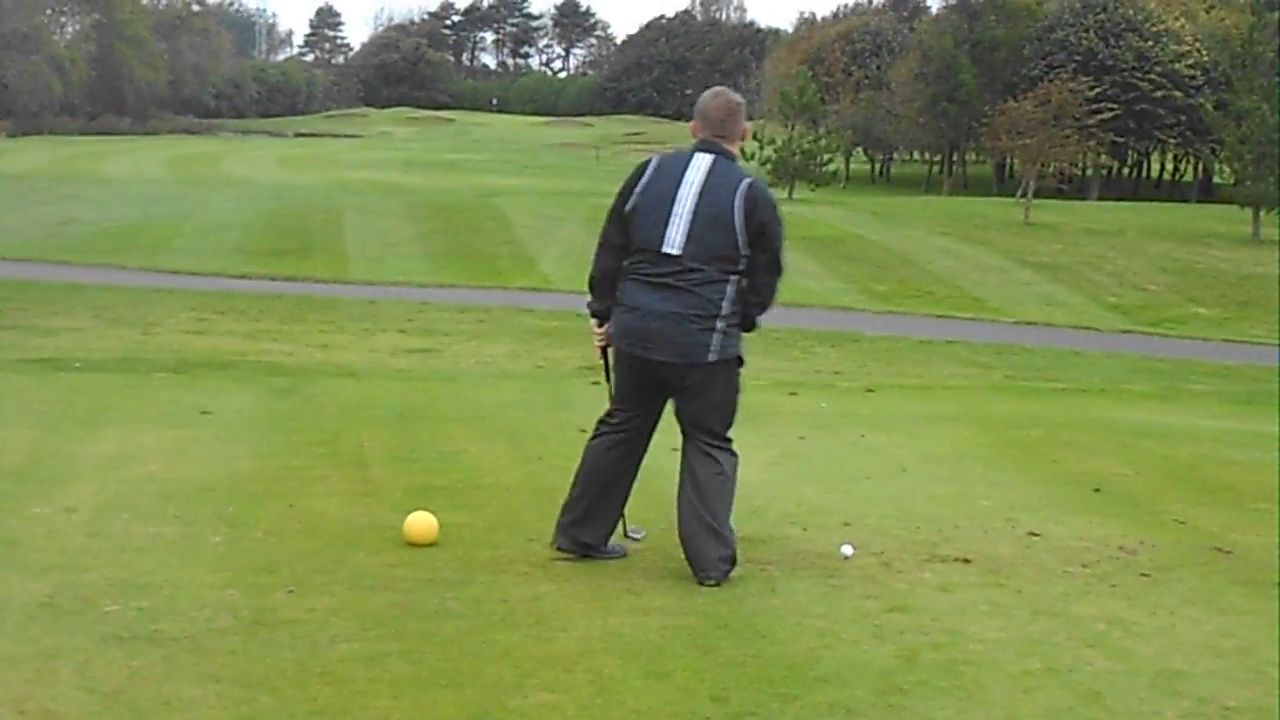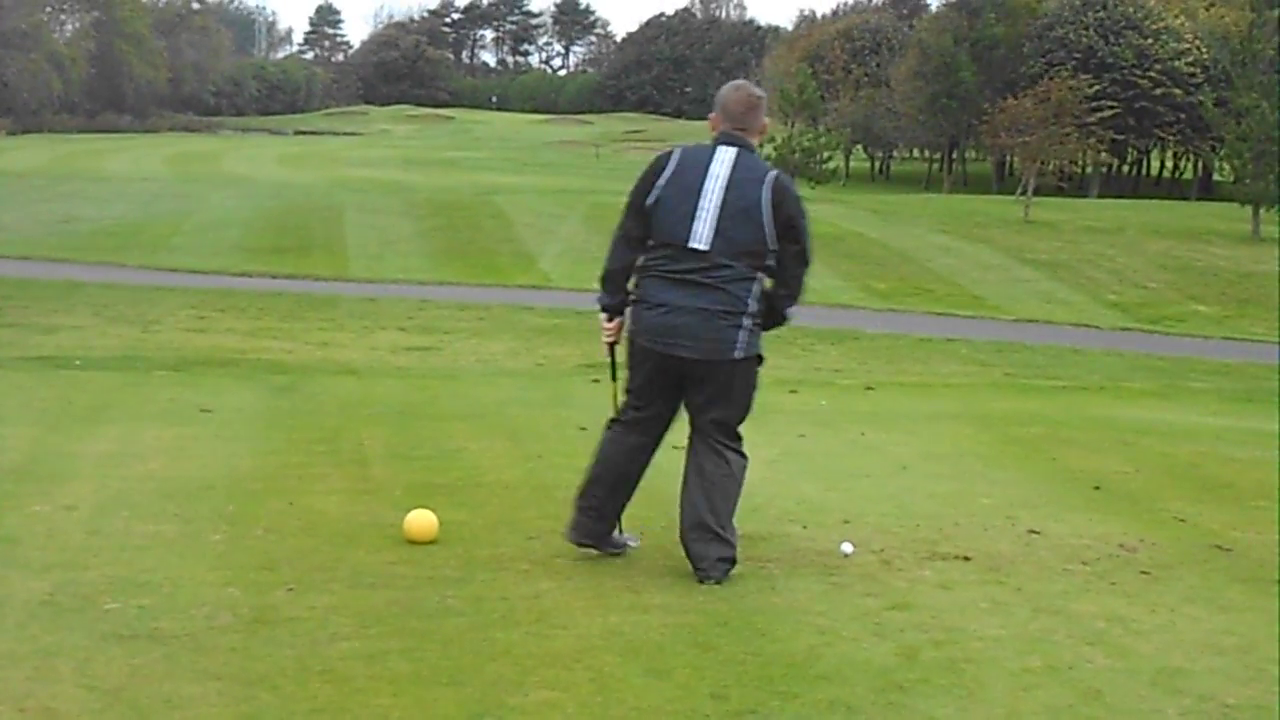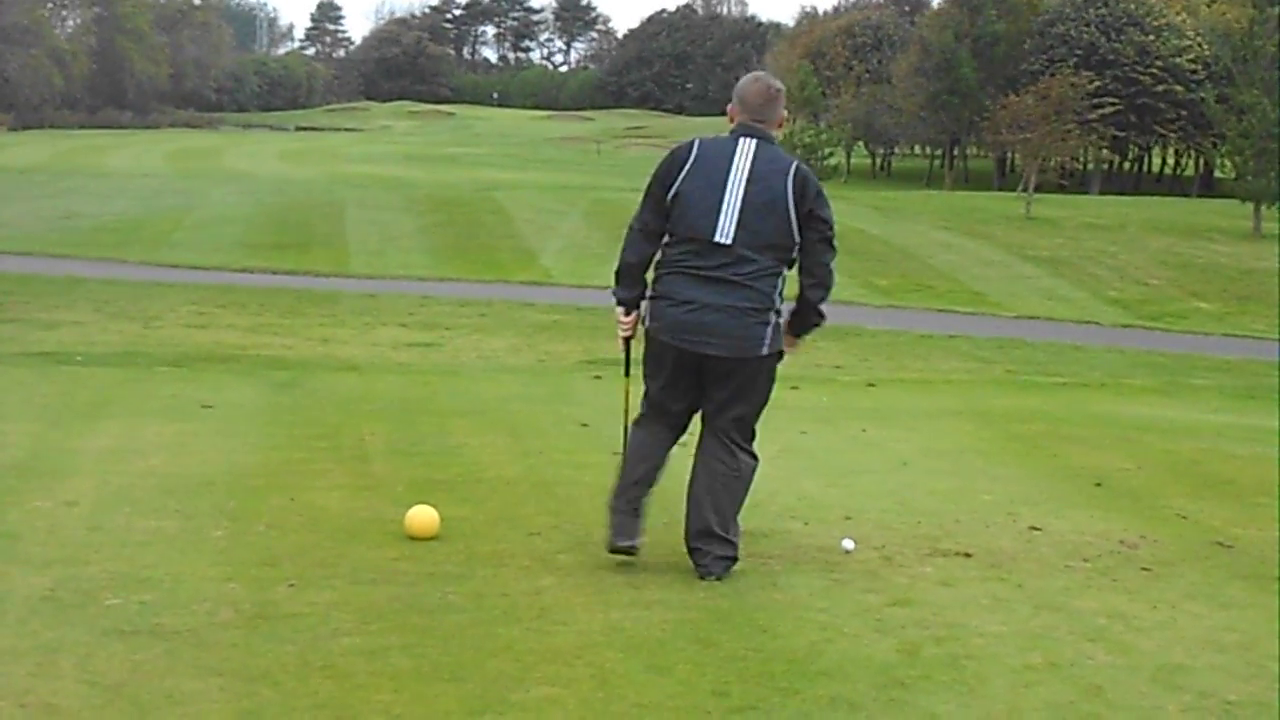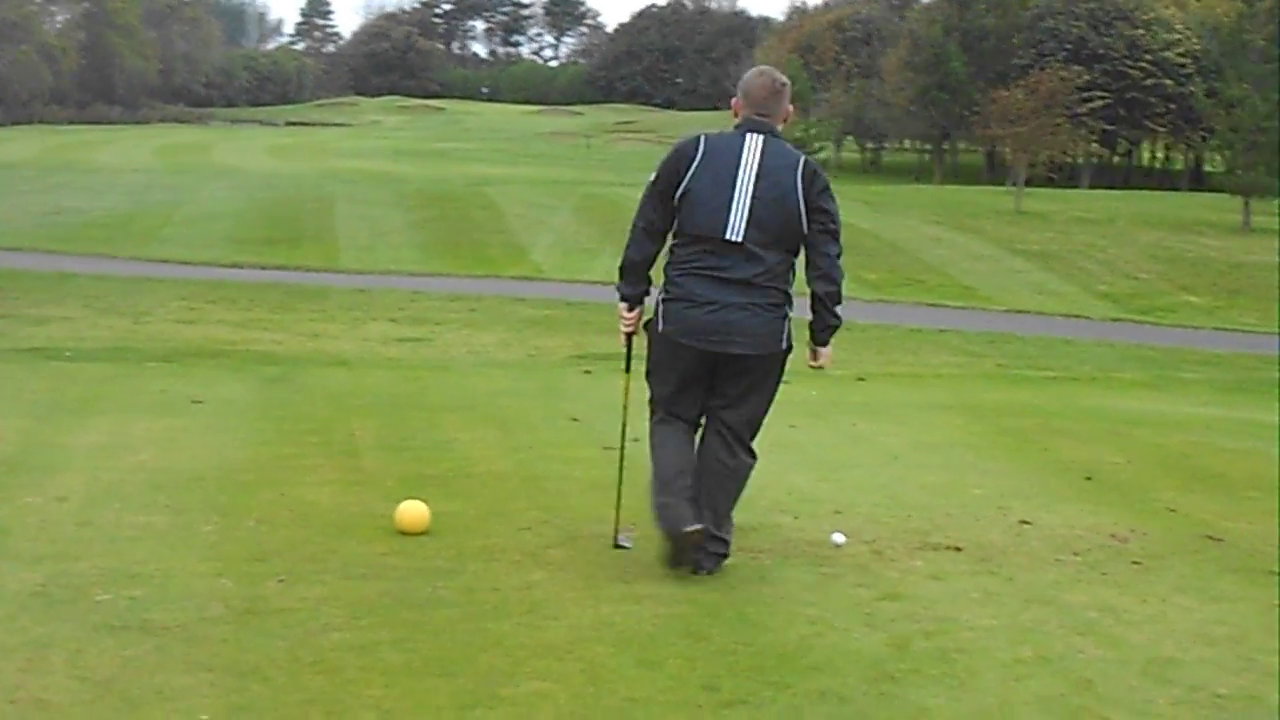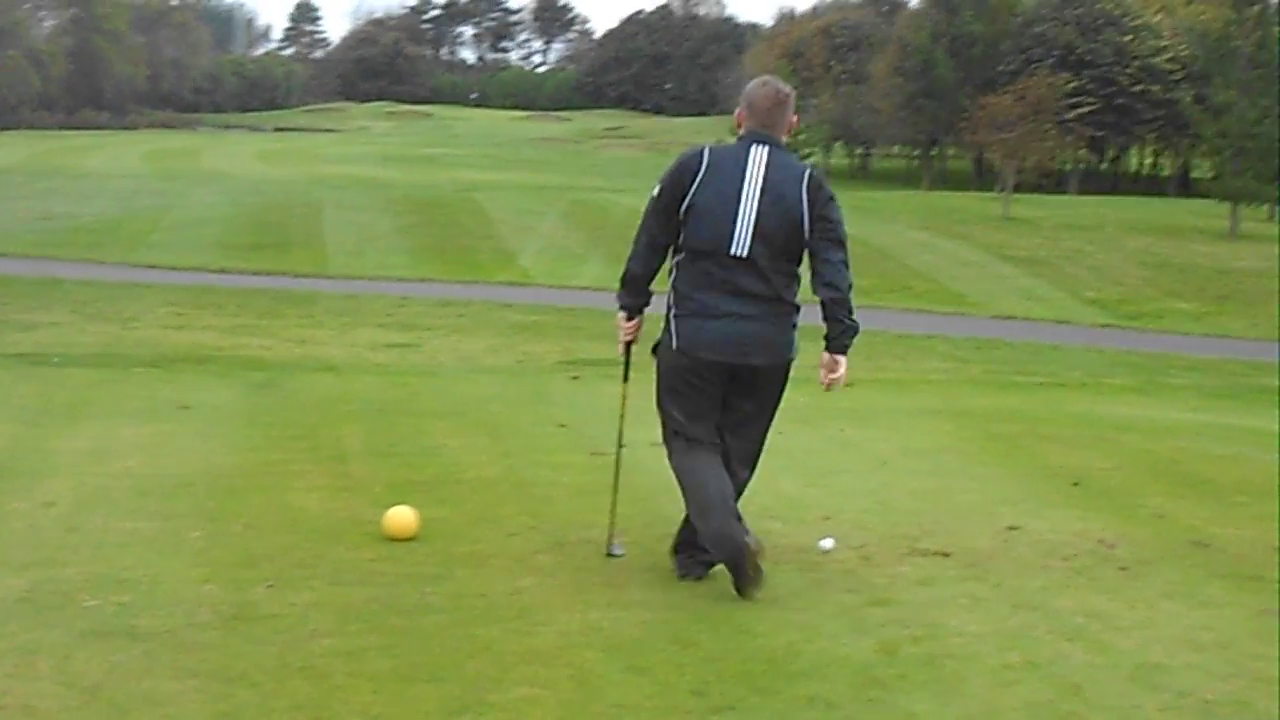
dt=0.1s
person 1, frame 1
left shoulder: (650, 171)
right shoulder: (752, 194)
left elbow: (610, 249)
right elbow: (764, 279)
left wrist: (604, 311)
right wrist: (736, 323)
left hip: (636, 326)
right hip: (703, 339)
left knee: (623, 426)
right knee: (708, 444)
left ankle: (579, 532)
right ankle: (712, 558)
person 1, frame 2
left shoulder: (668, 165)
right shoulder: (776, 189)
left elbow: (627, 242)
right elbow: (791, 274)
left wrist: (612, 305)
right wrist: (761, 318)
left hip: (654, 323)
right hip: (726, 337)
left knee: (636, 421)
right knee: (717, 442)
left ankle: (589, 523)
right ankle: (709, 556)
person 1, frame 3
left shoulder: (687, 156)
right shoulder: (798, 181)
left elbow: (643, 233)
right elbow: (819, 267)
left wrist: (628, 299)
right wrist: (797, 326)
left hip: (675, 319)
right hip: (749, 331)
left knee: (658, 419)
right knee: (730, 439)
left ankle: (625, 518)
right ankle: (712, 551)
person 1, frame 4
left shoulder: (691, 152)
right shoulder: (806, 175)
left elbow: (648, 227)
right elbow: (826, 260)
left wrist: (632, 294)
right wrist: (824, 331)
left hip: (684, 319)
right hip: (760, 330)
left knee: (672, 418)
right knee: (731, 440)
left ankle: (680, 520)
right ankle: (704, 545)
person 1, frame 5
left shoulder: (695, 165)
right shoulder: (809, 186)
left elbow: (651, 241)
right elbow: (832, 268)
left wrist: (632, 304)
right wrist: (837, 341)
left hip: (695, 333)
right hip: (768, 341)
left knee: (689, 440)
right knee: (734, 449)
left ankle: (729, 538)
right ankle: (695, 549)
